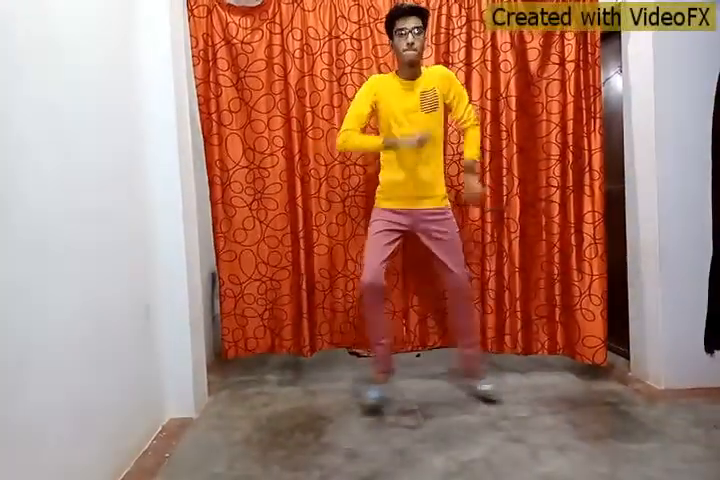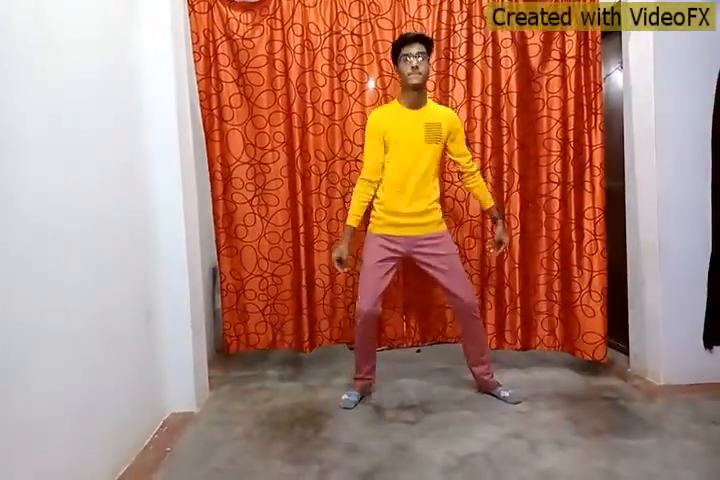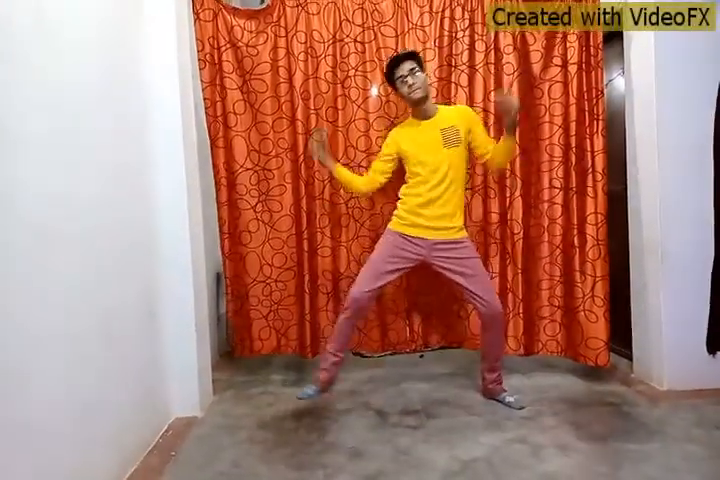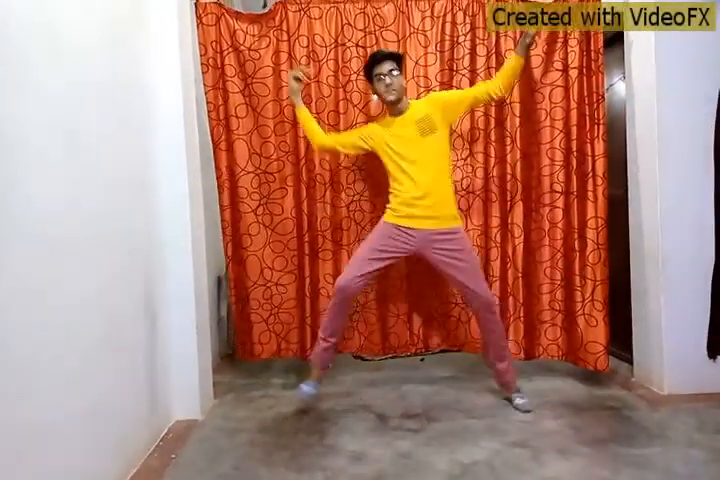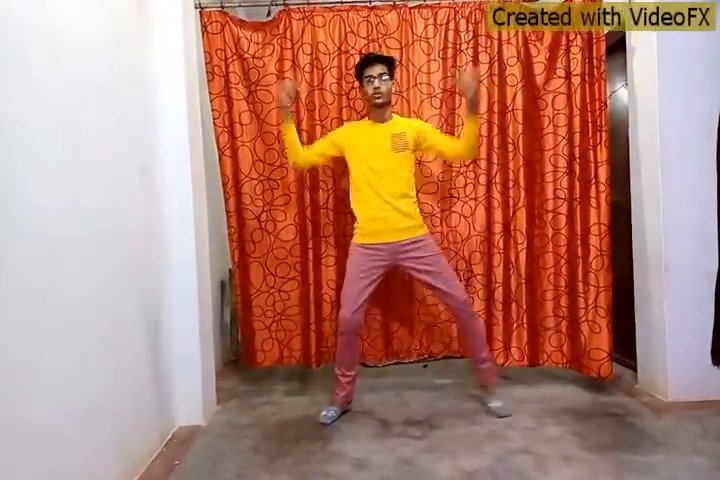
dt=0.2s
person 1, frame 1
left shoulder: (445, 81)
right shoulder: (375, 87)
left elbow: (470, 126)
right elbow: (346, 139)
left wrist: (470, 170)
right wrist: (396, 141)
left hip: (433, 206)
right hip: (389, 205)
left knee: (459, 282)
right knee: (371, 282)
left ankle: (472, 370)
right ankle: (381, 373)
person 1, frame 2
left shoulder: (448, 118)
right shoulder: (380, 119)
left elbow: (467, 171)
right elbow: (369, 179)
left wrist: (496, 216)
right wrist: (346, 235)
left hip: (431, 232)
right hip: (384, 233)
left knee: (467, 304)
right knee: (367, 309)
left ankle: (485, 378)
right ankle: (362, 382)
person 1, frame 3
left shoulder: (463, 117)
right shoulder: (398, 137)
left elbow: (497, 161)
right elbow: (365, 184)
left wrist: (508, 126)
right wrist: (328, 162)
left hip: (452, 238)
right hip: (403, 234)
left knee: (492, 309)
right knee: (356, 300)
left ankle: (492, 384)
right ankle: (325, 376)
person 1, frame 4
left shoulder: (439, 105)
right shoulder: (373, 132)
left elbow: (494, 90)
right elbow: (322, 142)
left wrist: (520, 52)
right wrist: (297, 98)
left hip: (444, 229)
right hip: (396, 226)
left knee: (485, 302)
right knee: (345, 287)
left ankle: (507, 381)
right ankle: (318, 369)
person 1, frame 5
left shoulder: (414, 128)
right shoulder: (346, 134)
left elbow: (462, 151)
right elbow: (299, 159)
left wrist: (471, 106)
right wrist: (286, 115)
left hip: (414, 238)
right hip: (367, 243)
left knee: (461, 304)
right knee: (349, 319)
left ankle: (488, 385)
right ankle: (342, 397)
